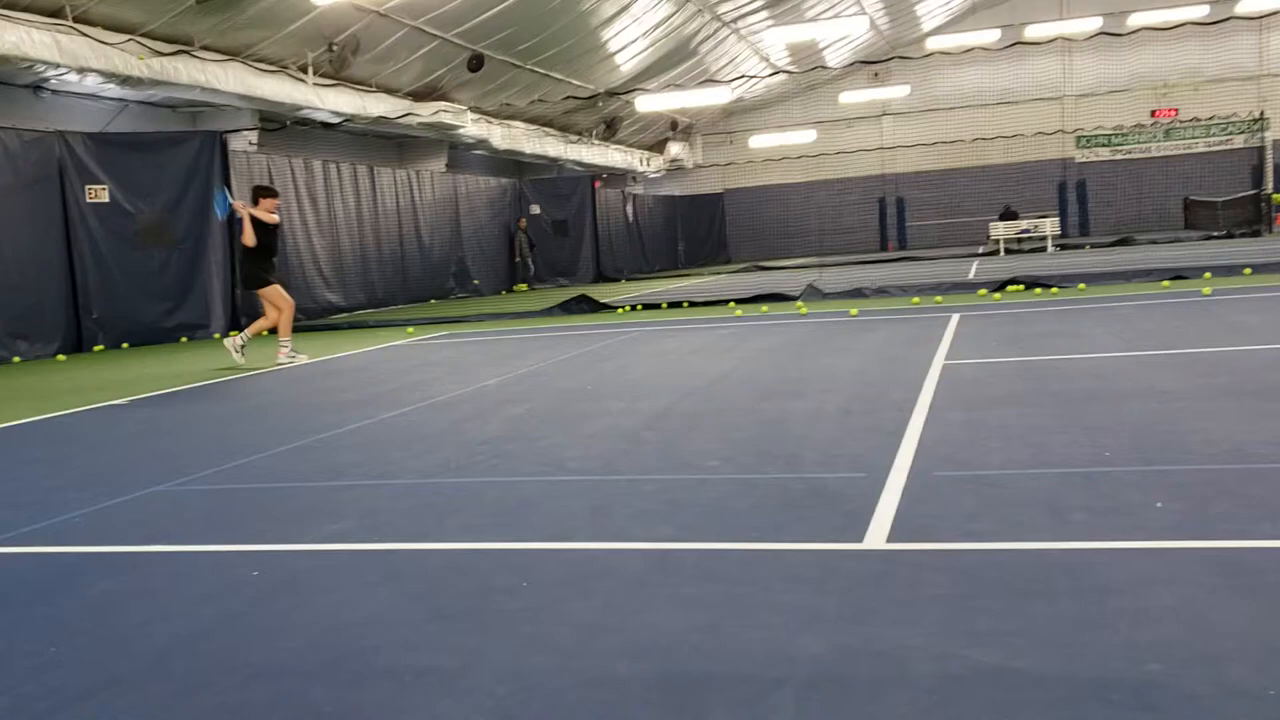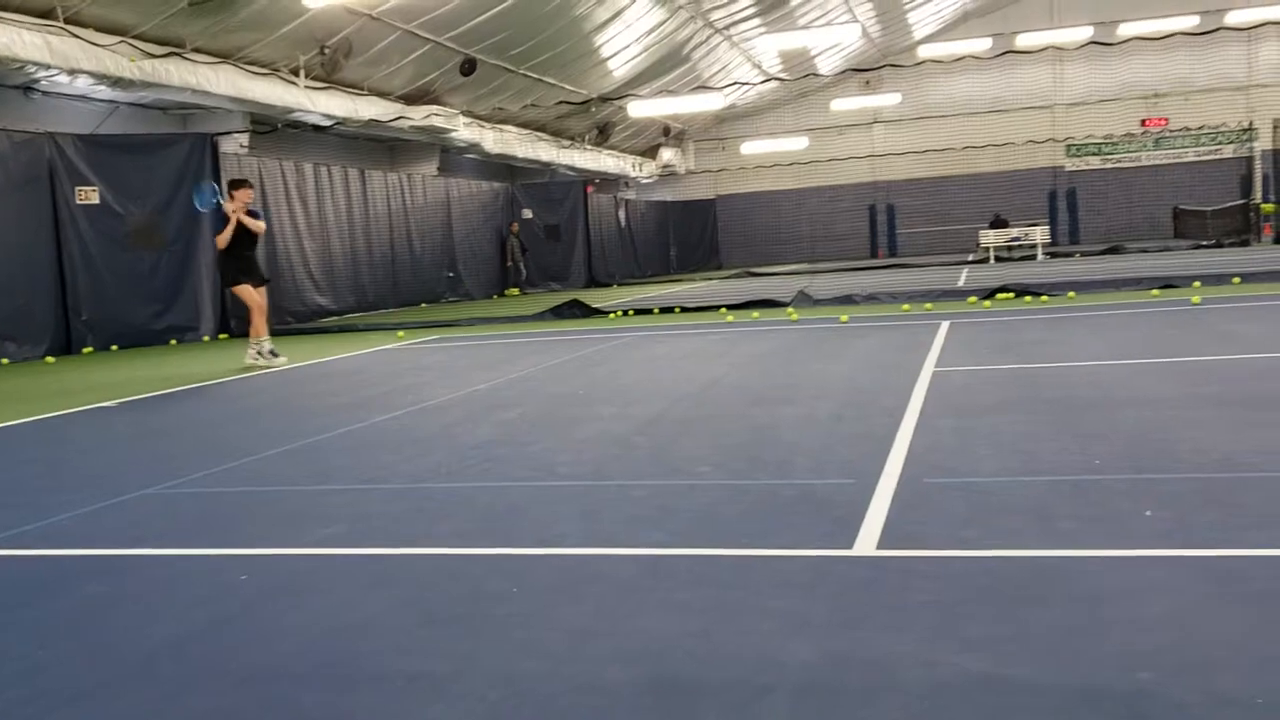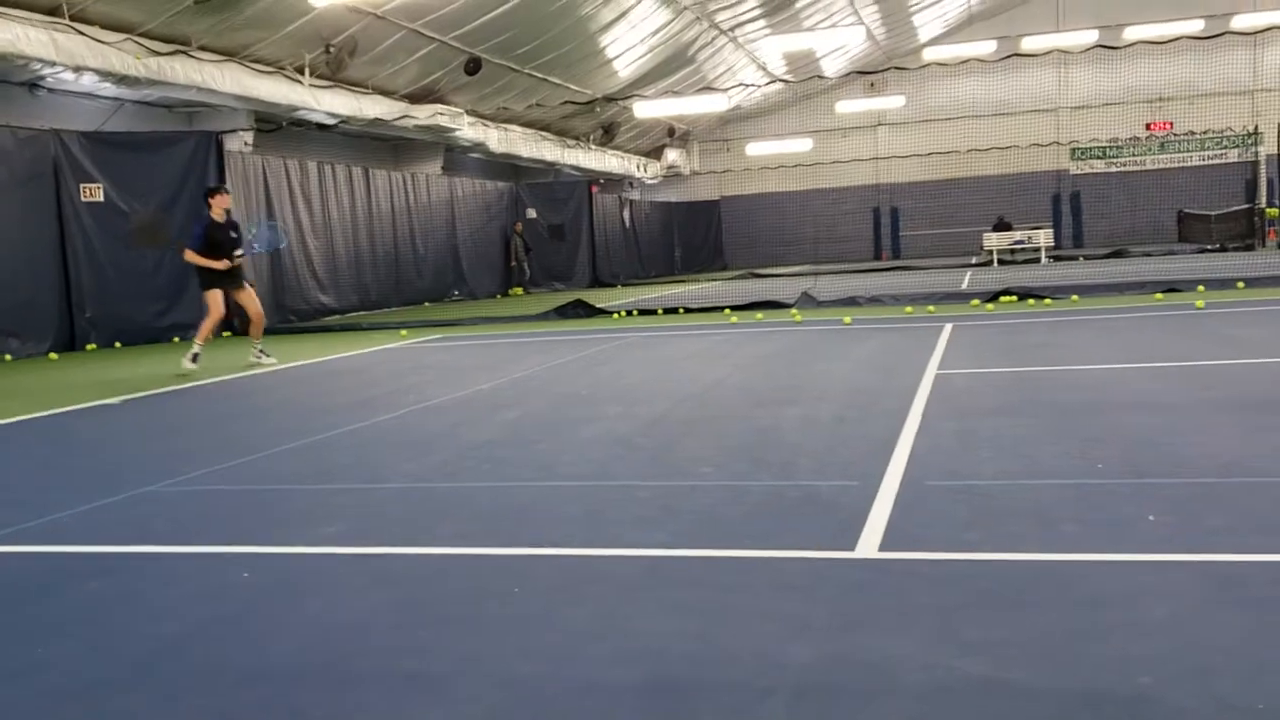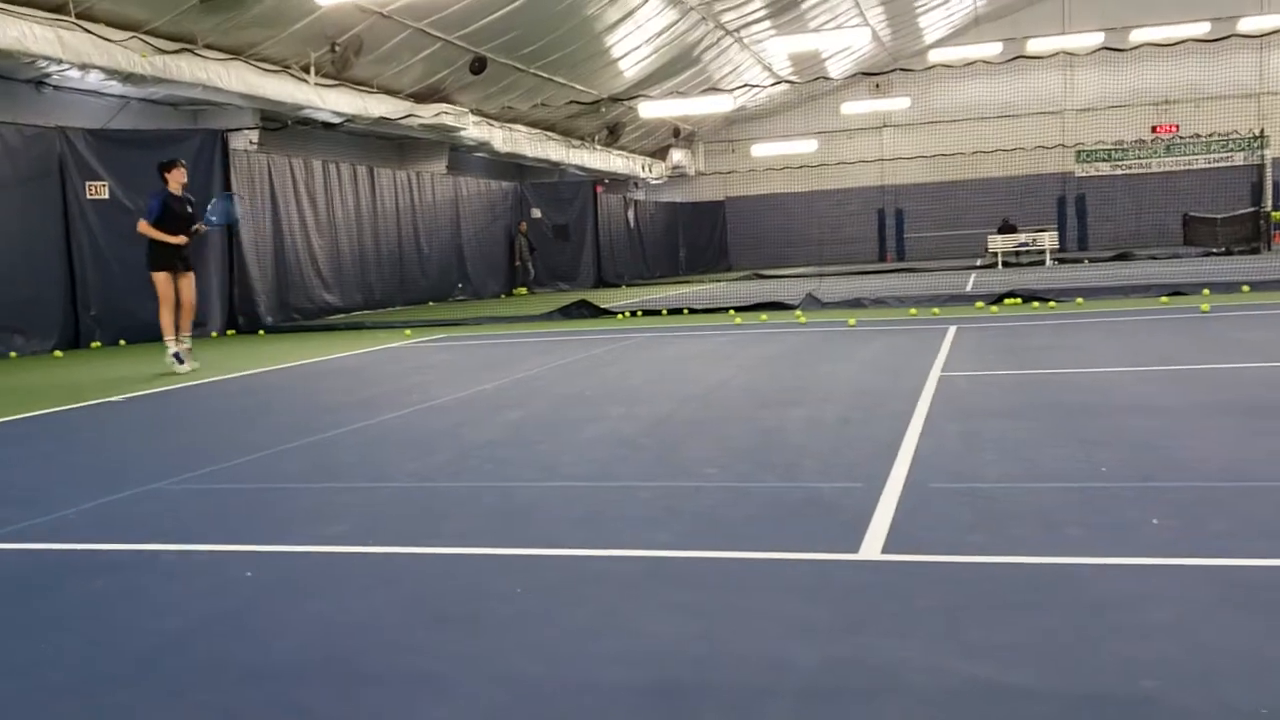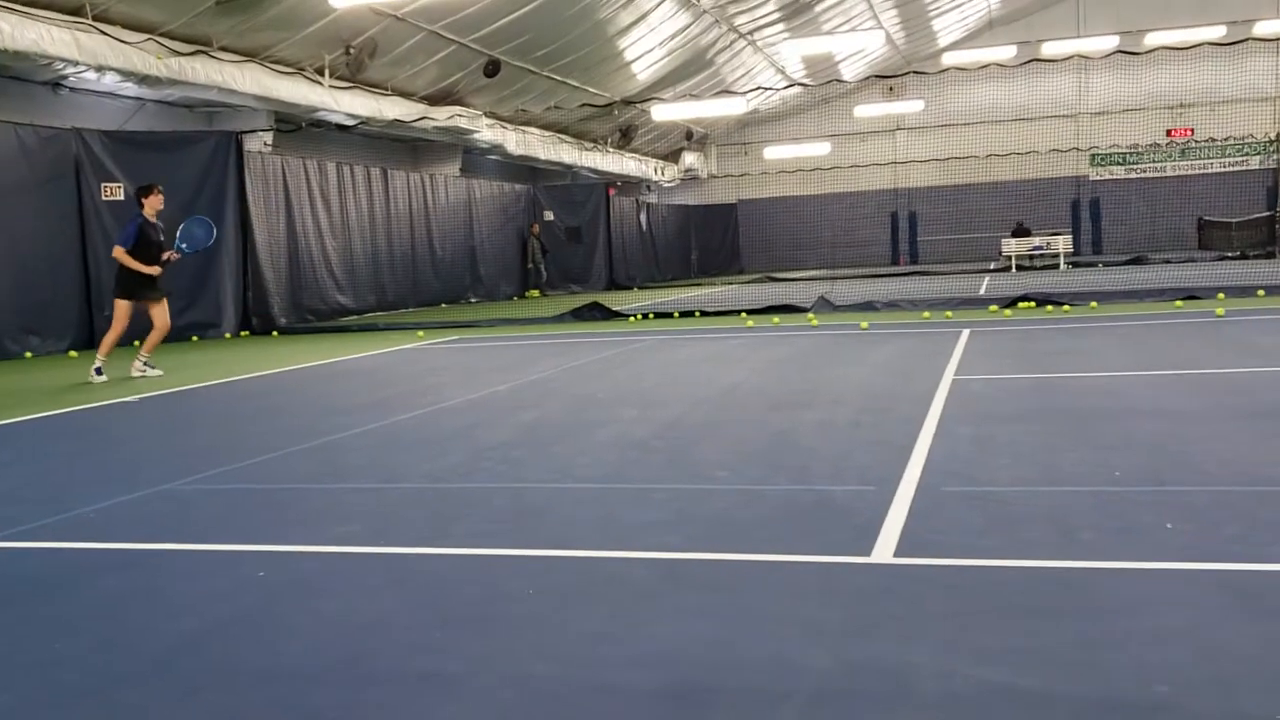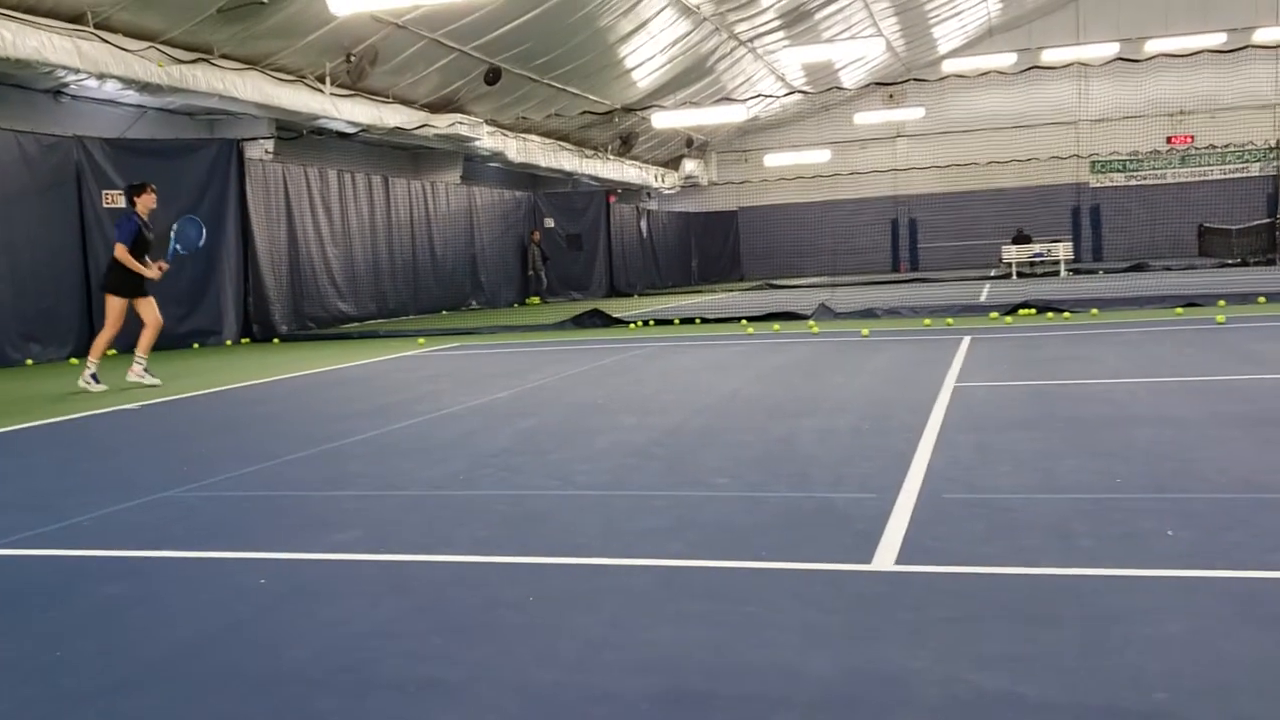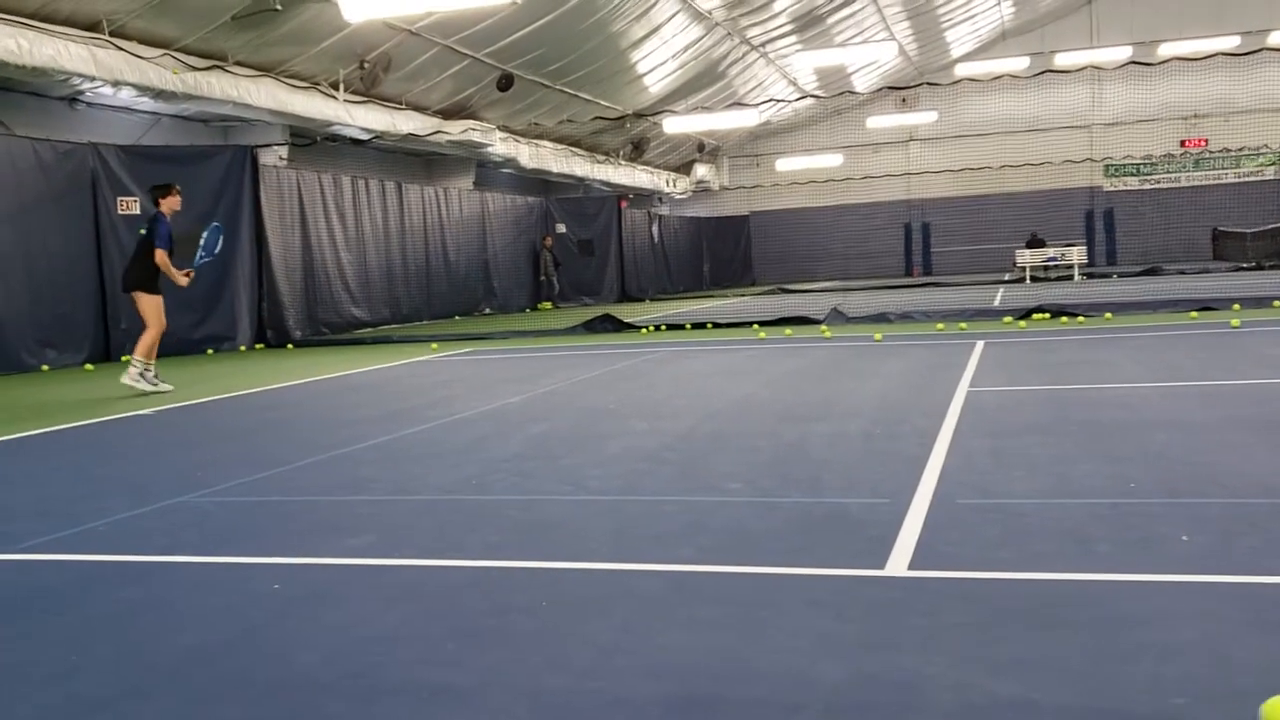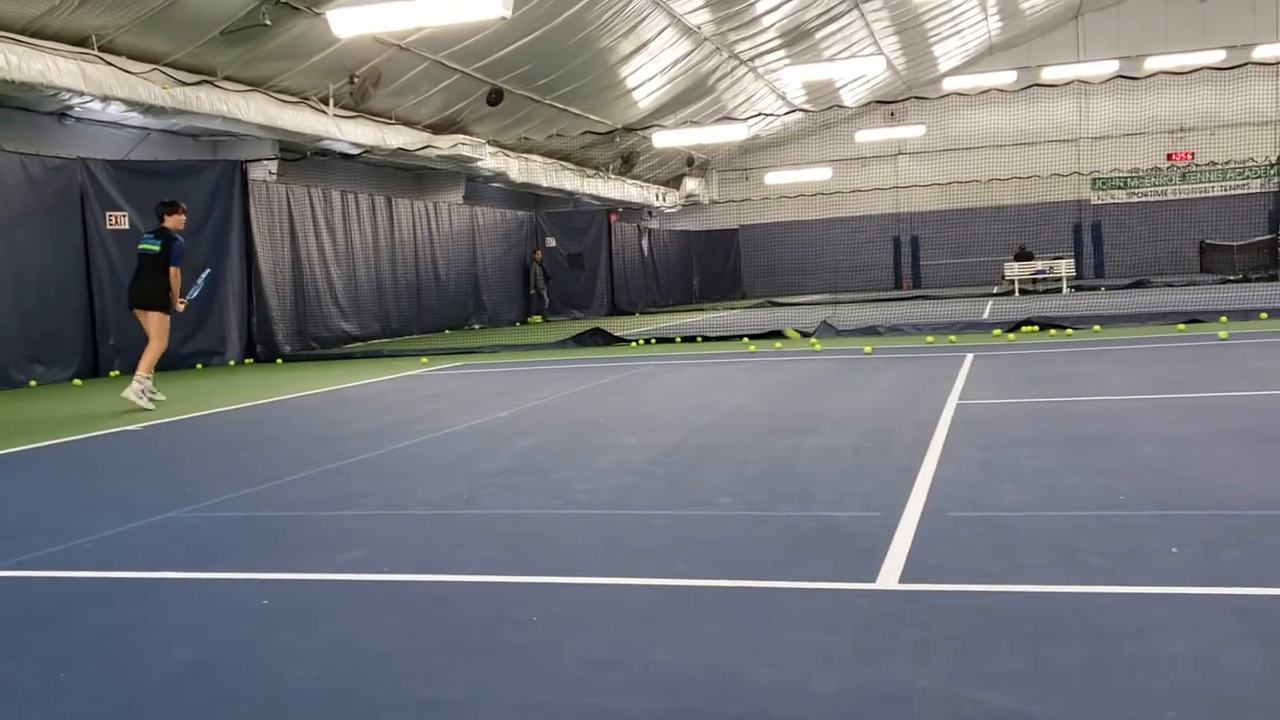
dt=0.3s
person 1, frame 1
left shoulder: (273, 217)
right shoulder: (249, 221)
left elbow: (272, 219)
right elbow: (250, 242)
left wrist: (248, 210)
right wrist: (245, 215)
left hip: (267, 271)
right hip: (254, 273)
left knee: (275, 317)
right knee: (288, 305)
left ankle: (237, 341)
right ankle: (285, 351)
person 1, frame 2
left shoulder: (253, 214)
right shoulder: (225, 217)
left elbow: (261, 229)
right elbow: (221, 244)
left wrist: (239, 215)
right wrist: (233, 220)
left hip: (250, 266)
right hip: (233, 270)
left knee: (262, 310)
right knee: (258, 307)
left ankle: (254, 353)
right ankle: (267, 350)
person 1, frame 3
left shoulder: (233, 225)
right shoulder: (204, 226)
right elbow: (188, 255)
left wrist: (239, 256)
right wrist: (215, 264)
left hip: (233, 275)
right hip: (210, 276)
left knee: (258, 313)
right knee: (217, 313)
left ankle: (257, 352)
right ankle: (193, 353)
person 1, frame 4
left shoulder: (189, 200)
right shoulder: (159, 199)
right elbow: (142, 227)
left wrist: (196, 229)
right wrist: (172, 238)
left hip: (182, 256)
right hip: (161, 257)
left knee: (189, 303)
right knee: (167, 303)
left ankle: (184, 348)
right ankle: (172, 351)
person 1, frame 5
left shoulder: (159, 227)
right shoulder: (136, 224)
right elbow: (117, 253)
left wrist: (167, 257)
right wrist: (145, 269)
left hip: (151, 283)
right hip: (129, 282)
left knee: (163, 325)
right knee: (119, 327)
left ankle: (140, 364)
right ankle: (97, 366)
person 1, frame 6
left shoulder: (146, 224)
right shoulder: (131, 222)
right elbow: (120, 253)
left wrist: (154, 265)
right wrist: (145, 271)
left hip: (136, 282)
right hip: (119, 280)
left knee: (155, 322)
right knee: (112, 327)
left ankle: (137, 369)
right ankle: (88, 373)
person 1, frame 7
left shoulder: (157, 221)
right shoulder: (162, 222)
right elbow: (159, 258)
left wrist: (177, 272)
right wrist: (177, 279)
left hip: (138, 277)
right hip: (143, 278)
left knee: (156, 326)
right knee: (157, 325)
left ankle: (149, 374)
right ankle: (132, 372)
person 1, frame 8
left shoulder: (147, 237)
right shoulder: (175, 240)
right elbow: (173, 274)
left wrist: (171, 297)
right wrist: (176, 302)
left hip: (137, 291)
right hip: (154, 294)
left knee: (156, 340)
right knee: (158, 343)
left ankle: (145, 385)
right ankle: (135, 387)
